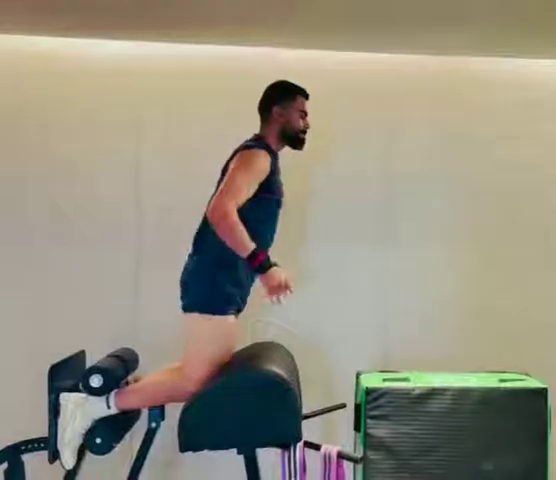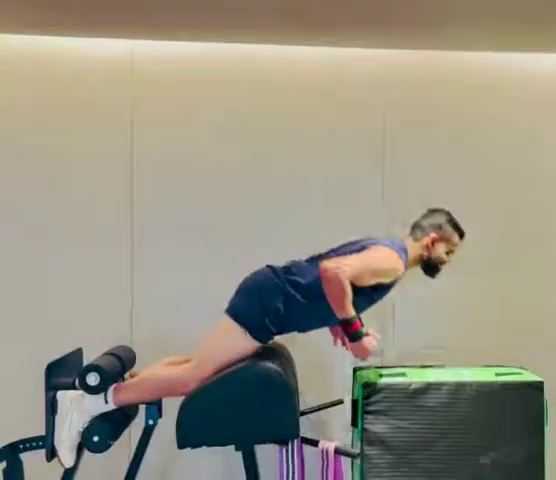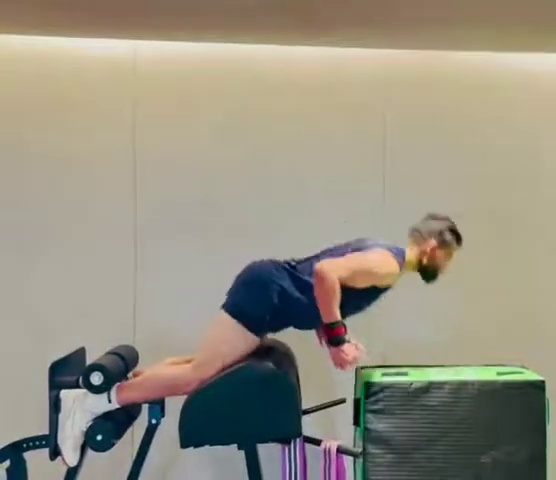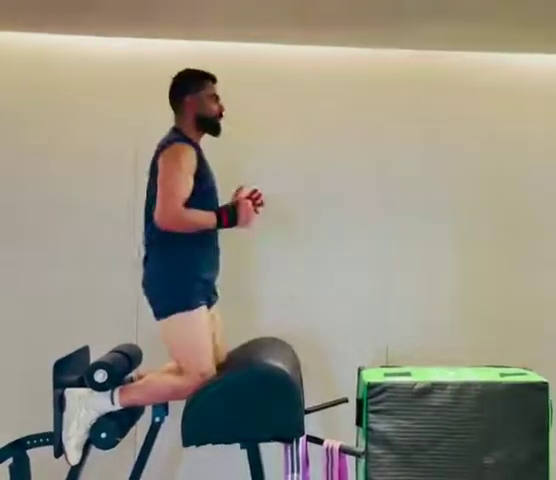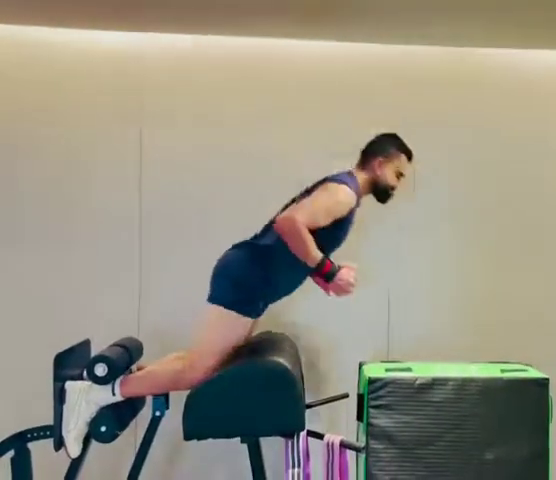
dt=1s
person 1, frame 1
left shoulder: (264, 159)
right shoulder: (256, 156)
right elbow: (220, 211)
left wrist: (261, 269)
right wrist: (264, 265)
left hip: (226, 282)
right hip: (214, 281)
left knee: (203, 373)
right knee: (198, 380)
left ankle: (109, 389)
right ankle: (95, 406)
person 1, frame 2
left shoulder: (385, 249)
right shoulder: (393, 260)
right elbow: (333, 272)
left wrist: (334, 318)
right wrist: (355, 330)
left hip: (270, 294)
right hip: (268, 302)
left knee: (197, 367)
right knee: (193, 377)
left ankle: (118, 381)
right ankle: (92, 402)
person 1, frame 3
left shoulder: (384, 255)
right shoulder: (389, 265)
right elbow: (326, 272)
left wrist: (327, 329)
right wrist: (337, 337)
left hip: (267, 287)
right hip: (264, 293)
left knee: (199, 364)
right knee: (197, 375)
left ankle: (119, 378)
right ankle: (97, 401)
person 1, frame 4
left shoulder: (189, 150)
right shoulder: (179, 150)
right elbow: (168, 216)
left wrist: (234, 209)
right wrist: (229, 217)
left hip: (193, 279)
right hip: (176, 280)
left knee: (215, 366)
right knee: (198, 379)
left ankle: (122, 385)
right ankle: (96, 402)
person 1, frame 5
left shoulder: (342, 190)
right shoulder: (344, 192)
right elbow: (288, 223)
left wrist: (323, 272)
right wrist: (328, 271)
left hip: (250, 280)
right hip: (246, 280)
left knee: (203, 361)
right knee: (199, 369)
left ankle: (124, 375)
right ankle: (98, 395)
